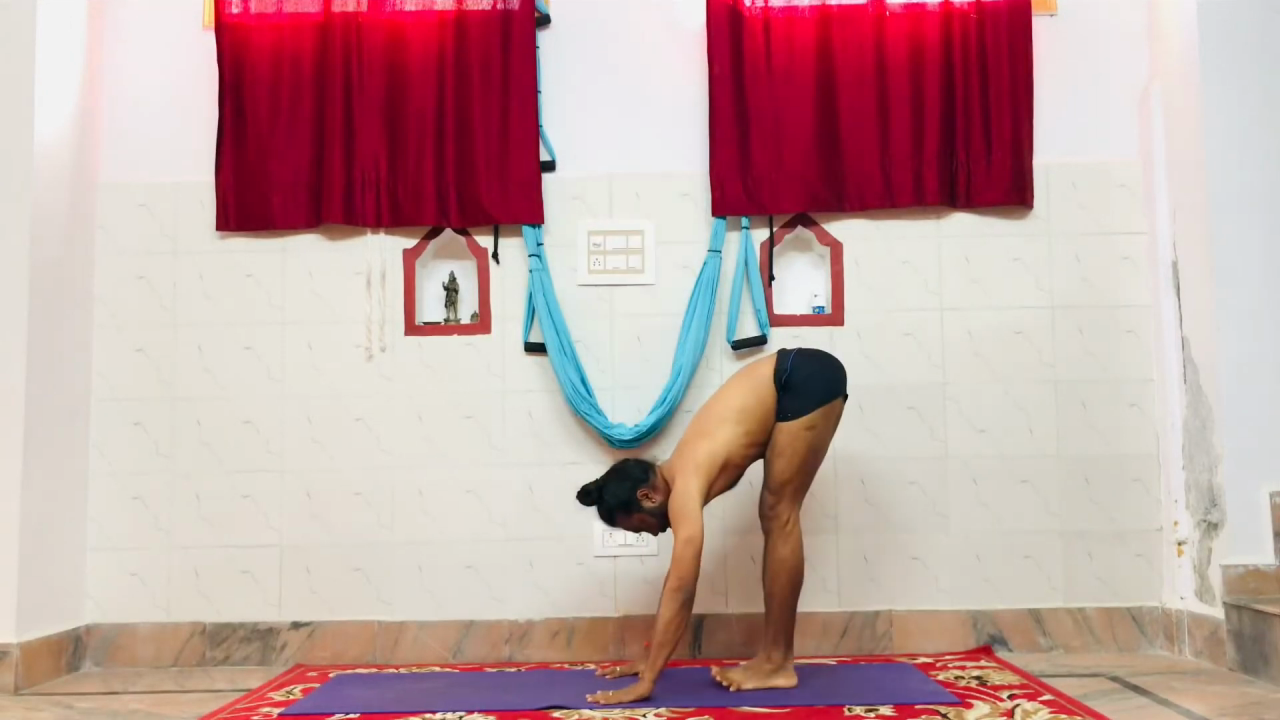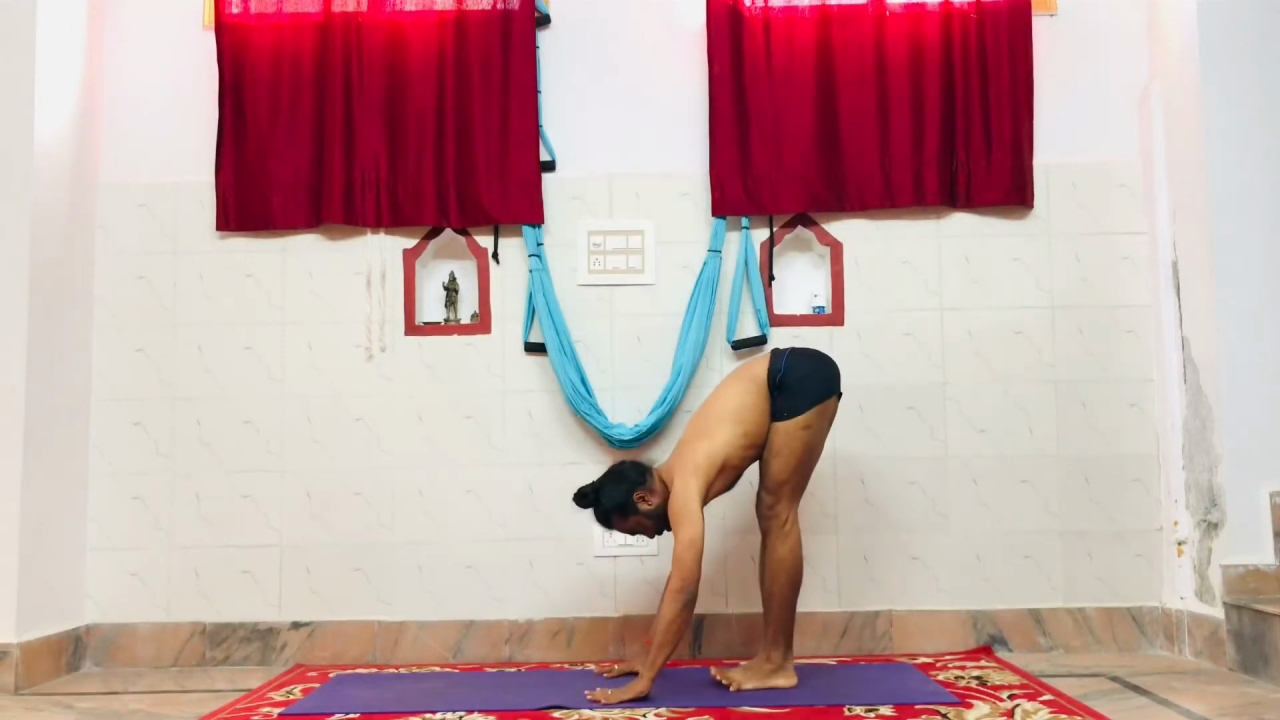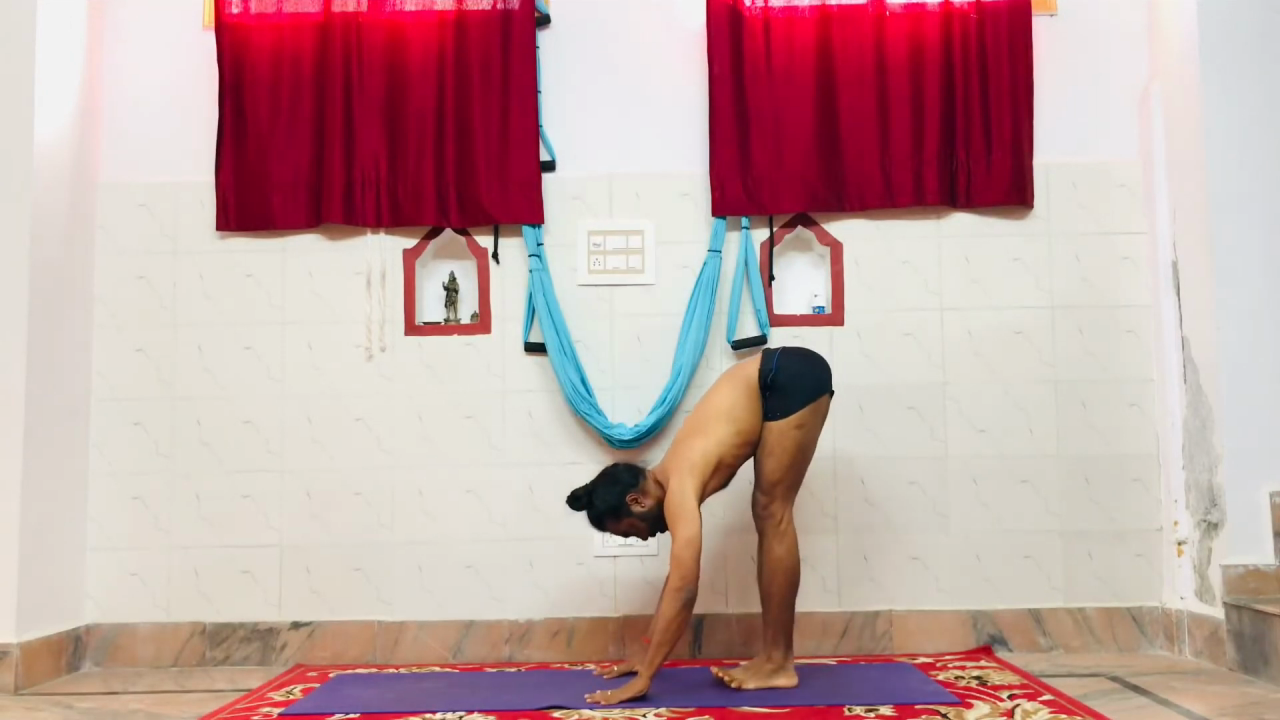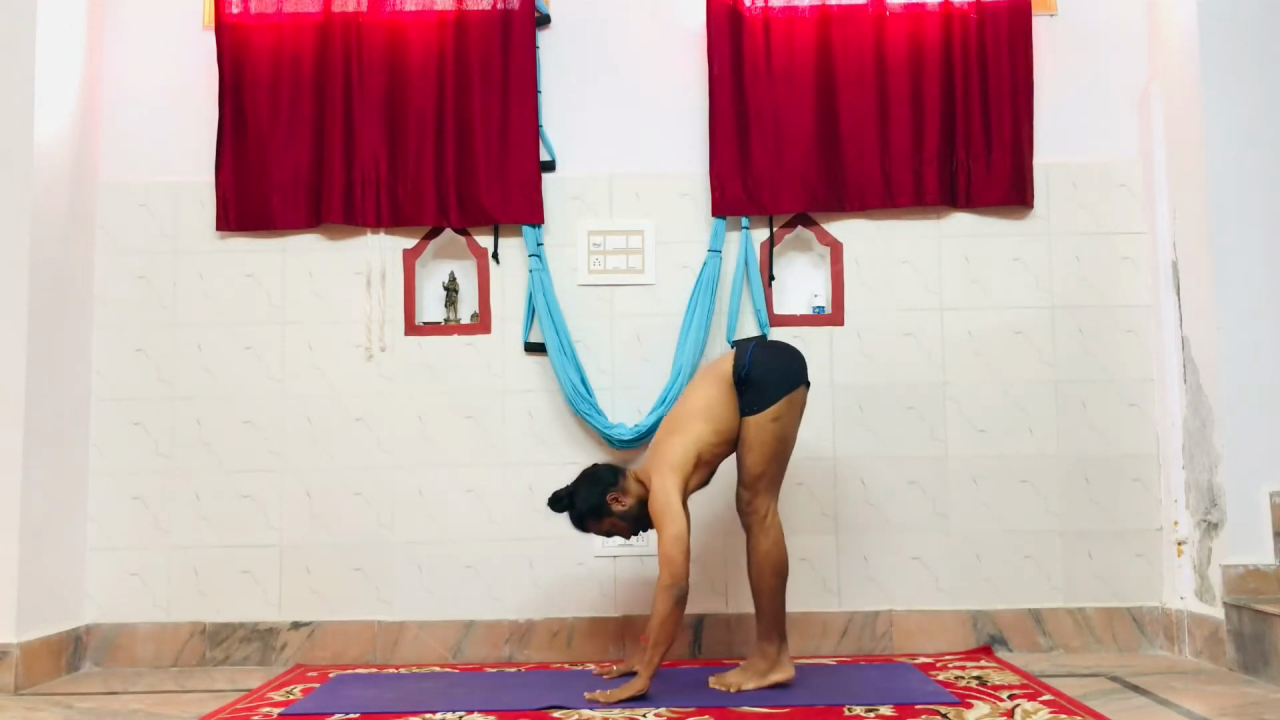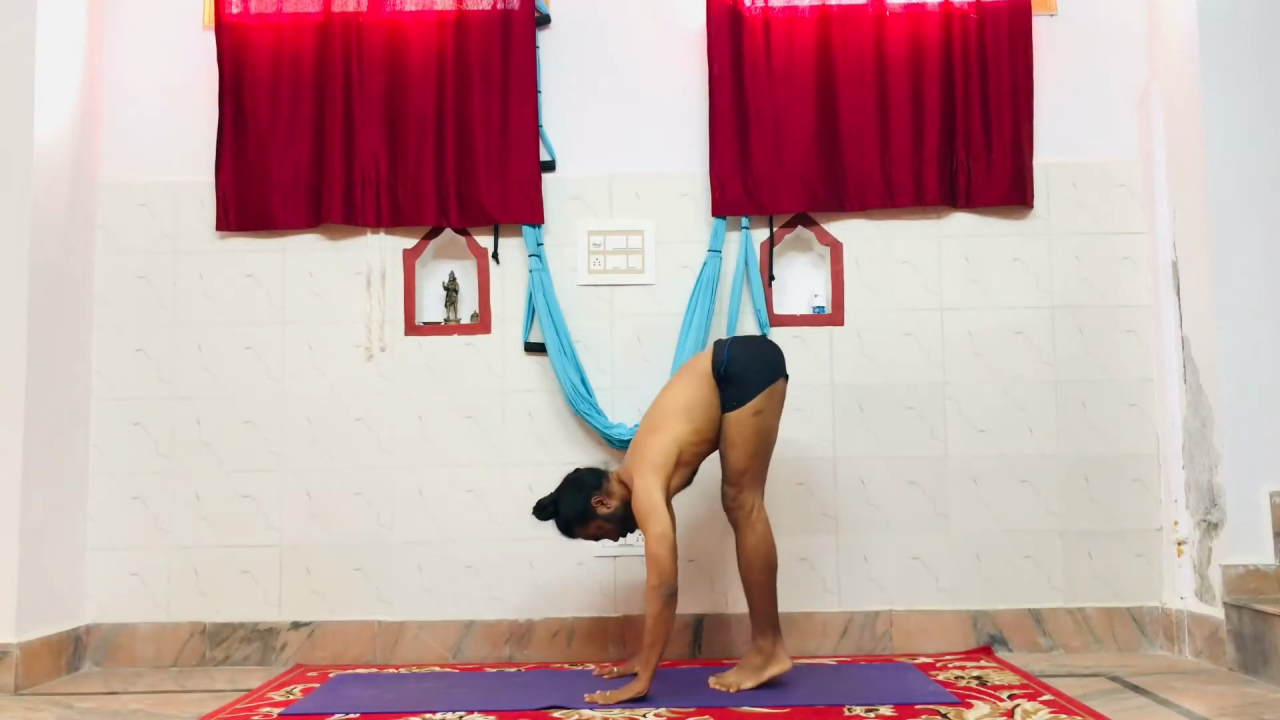
dt=0.4s
person 1, frame 1
left shoulder: (683, 487)
right shoulder: (678, 476)
left elbow: (680, 588)
right elbow: (679, 583)
left wrist: (646, 682)
right wrist: (650, 660)
left hip: (809, 378)
right hip: (790, 381)
left knee: (779, 516)
right knee: (775, 517)
left ankle: (777, 663)
right ankle: (773, 658)
person 1, frame 2
left shoulder: (682, 489)
right shoulder: (676, 479)
left elbow: (682, 590)
right elbow: (679, 581)
left wrist: (644, 680)
right wrist: (649, 659)
left hip: (803, 378)
right hip: (785, 380)
left knee: (777, 517)
right knee: (772, 517)
left ankle: (777, 663)
right ankle: (773, 658)
person 1, frame 3
left shoulder: (678, 490)
right shoulder: (672, 480)
left elbow: (683, 589)
right elbow: (678, 579)
left wrist: (644, 678)
right wrist: (648, 656)
left hip: (793, 377)
right hip: (777, 380)
left knee: (772, 517)
right knee: (768, 517)
left ankle: (778, 662)
right ankle: (773, 657)
person 1, frame 4
left shoulder: (661, 488)
right shoulder: (655, 479)
left elbow: (674, 587)
right elbow: (670, 583)
left wrist: (643, 678)
right wrist: (645, 656)
left hip: (768, 371)
right hip: (756, 374)
left knee: (757, 513)
right knee: (754, 514)
left ankle: (773, 657)
right ankle: (769, 654)
person 1, frame 5
left shoulder: (644, 489)
right shoulder: (639, 481)
left elbow: (663, 586)
right elbow: (661, 583)
left wrist: (643, 680)
right wrist: (645, 658)
left hip: (747, 366)
right hip: (736, 369)
left knee: (743, 509)
right knee: (740, 508)
left ankle: (768, 651)
right ankle: (765, 649)
